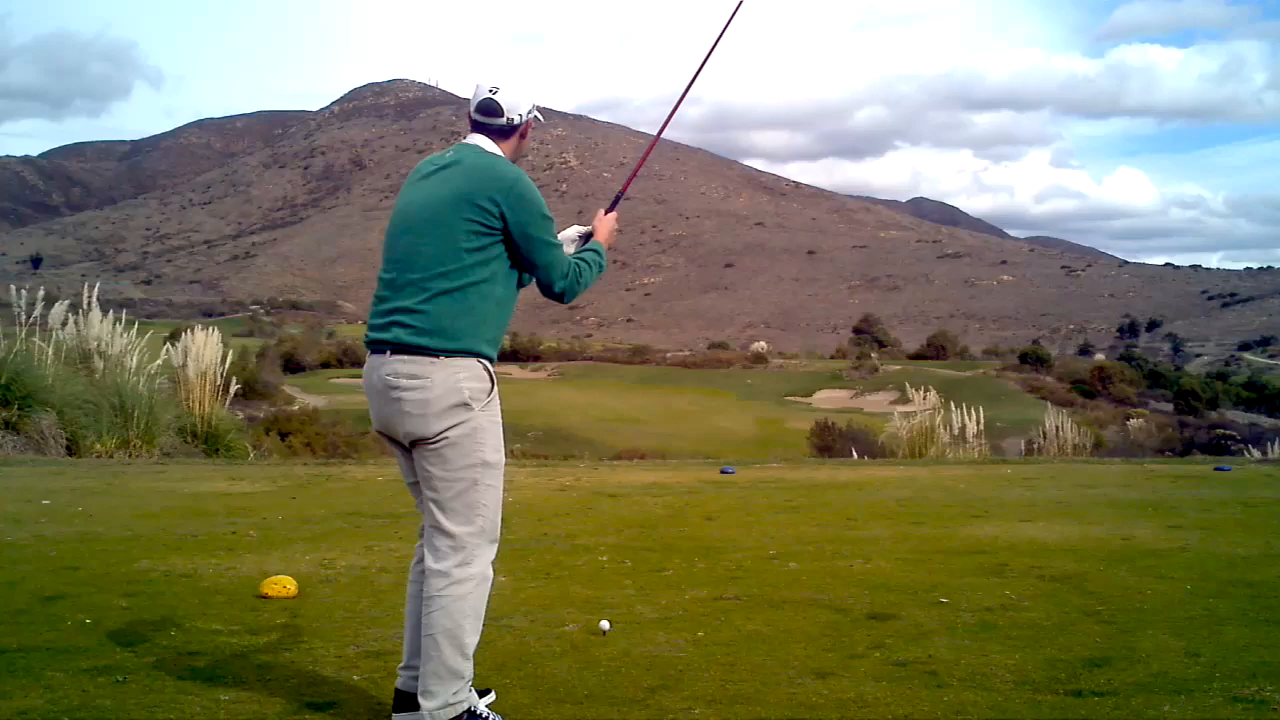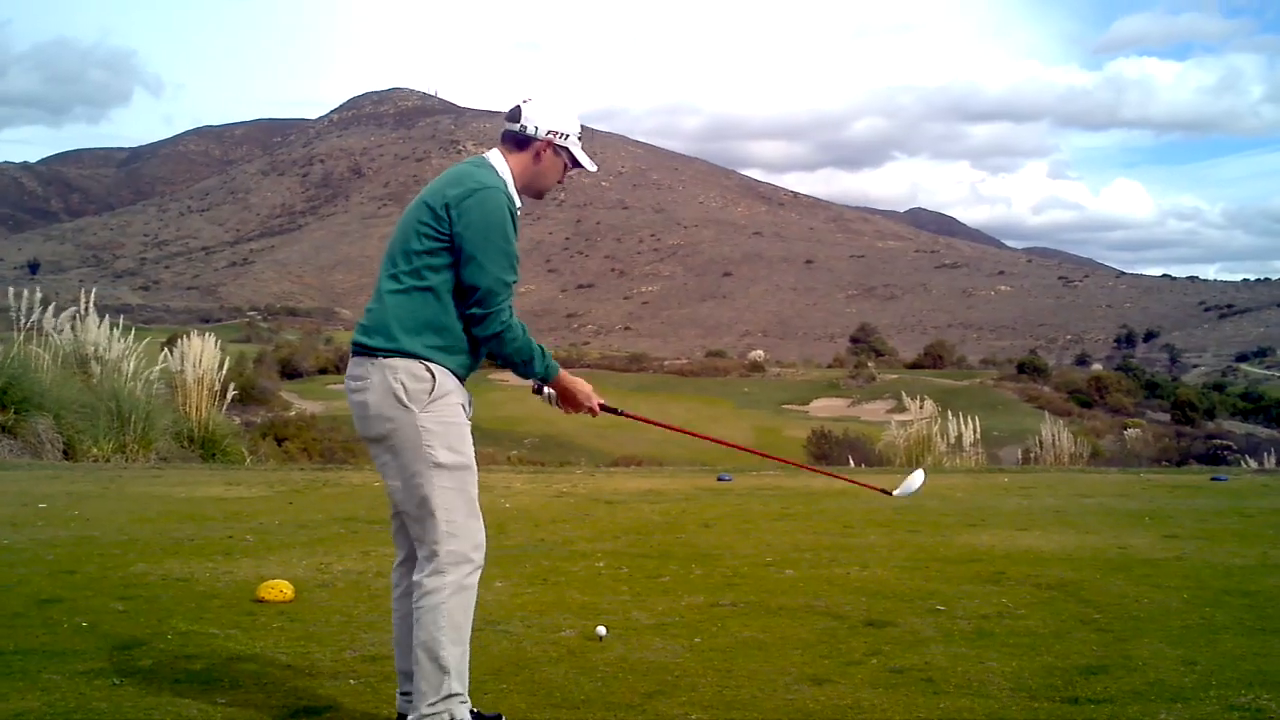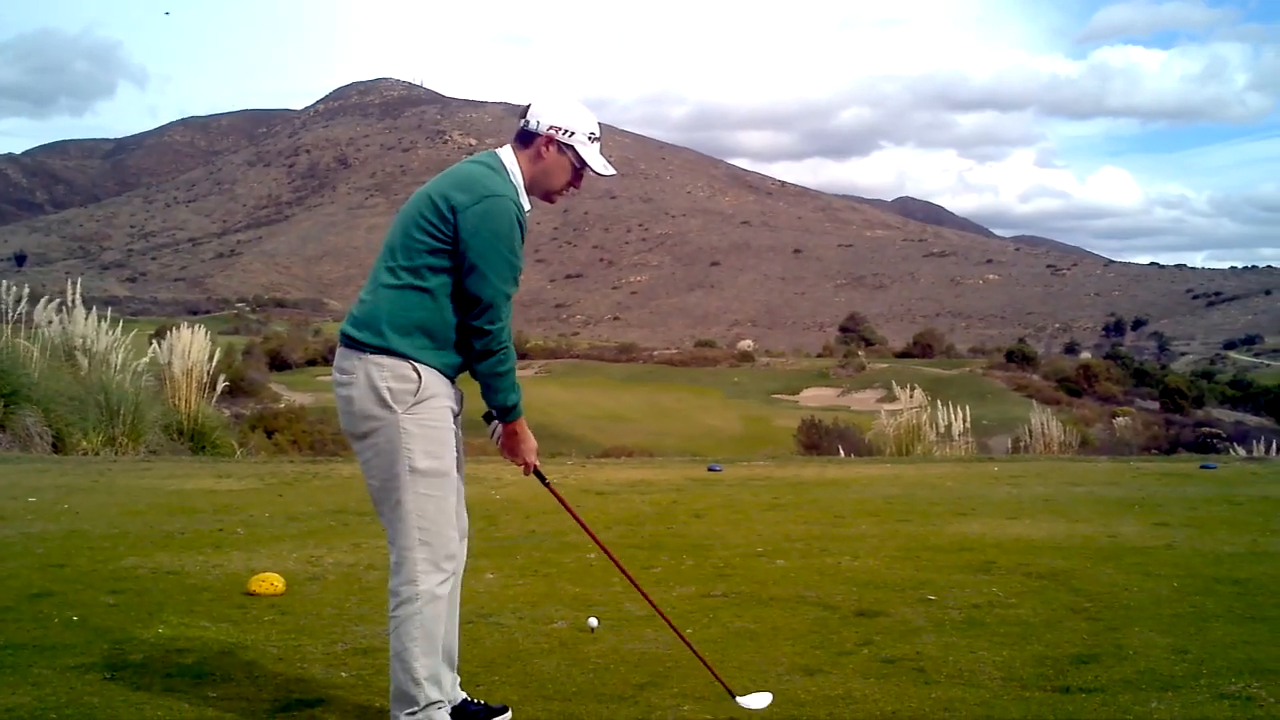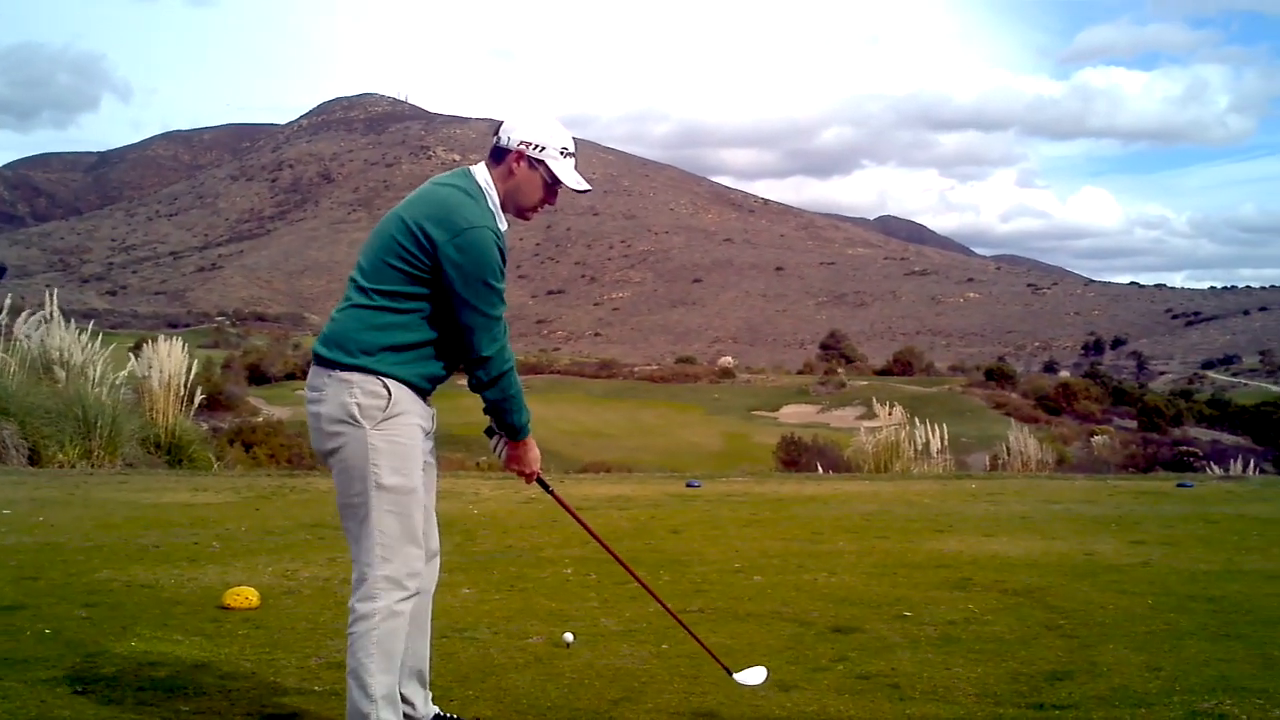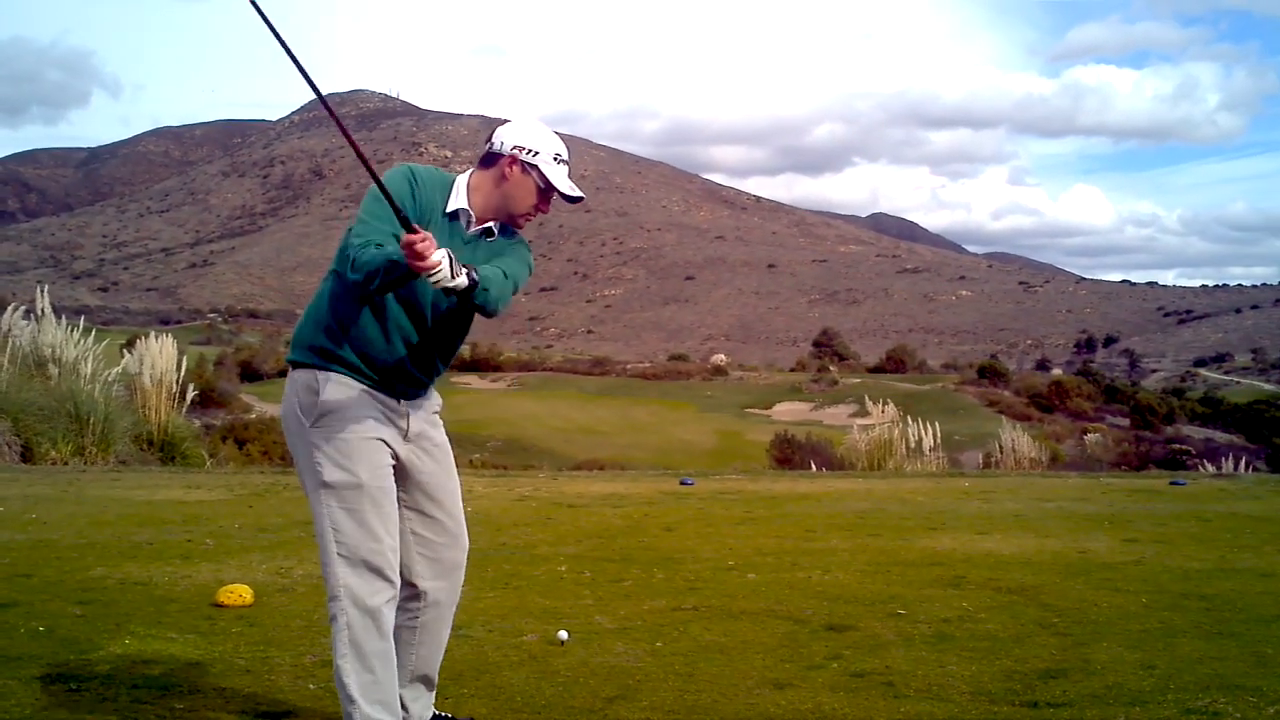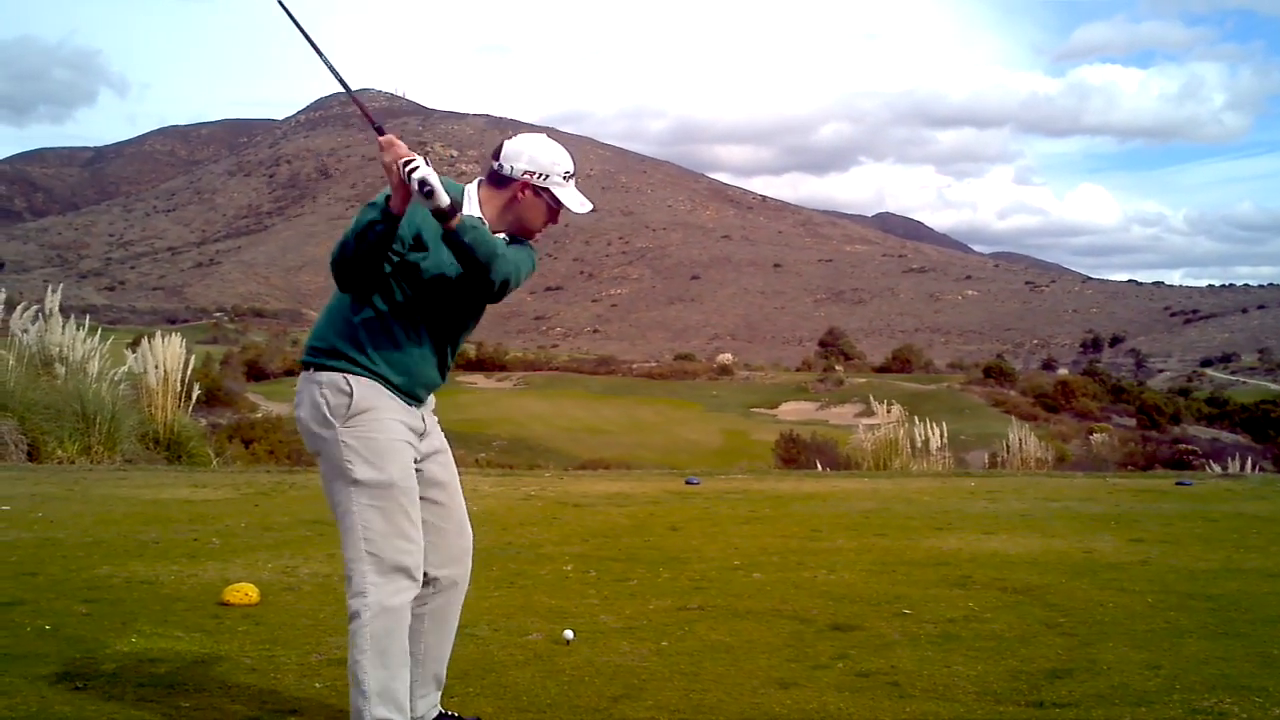
dt=0.5s
person 1, frame 1
left shoulder: (424, 174)
right shoulder: (507, 183)
right elbow: (561, 284)
left wrist: (554, 244)
right wrist: (597, 246)
left hip: (389, 375)
right hip: (447, 380)
left knee: (442, 538)
right knee: (463, 550)
person 1, frame 2
left shoulder: (466, 185)
right shoulder: (485, 195)
right elbow: (490, 319)
left wrist: (541, 369)
right wrist: (555, 376)
left hip: (397, 378)
right hip: (412, 382)
left knee: (423, 552)
right knee: (453, 552)
person 1, frame 3
left shoulder: (482, 182)
right shoulder: (491, 199)
left elbow: (472, 312)
right elbow: (489, 323)
left wrist: (500, 407)
right wrist: (514, 418)
left hip: (409, 375)
right hip: (396, 377)
left knee: (444, 545)
right knee: (428, 557)
person 1, frame 4
left shoulder: (461, 199)
right shoulder: (467, 225)
left elbow: (477, 336)
right elbow: (486, 346)
left wrist: (500, 417)
right wrist: (520, 434)
left hip: (389, 393)
right hip: (366, 394)
left knee: (417, 562)
right knee: (391, 573)
person 1, frame 5
left shoulder: (511, 249)
right shoulder: (412, 189)
left elbow: (491, 293)
right elbow: (359, 261)
left wrist: (451, 270)
right wrist: (402, 257)
left hip: (414, 405)
right hip: (336, 392)
left knee: (442, 559)
right knee: (367, 575)
person 1, frame 6
left shoulder: (512, 252)
right shoulder: (410, 207)
left elbow: (489, 266)
right elbow: (350, 273)
left wrist: (446, 208)
right wrist: (396, 201)
left hip: (409, 406)
right hip: (352, 396)
left knee: (446, 561)
right knee: (389, 574)
